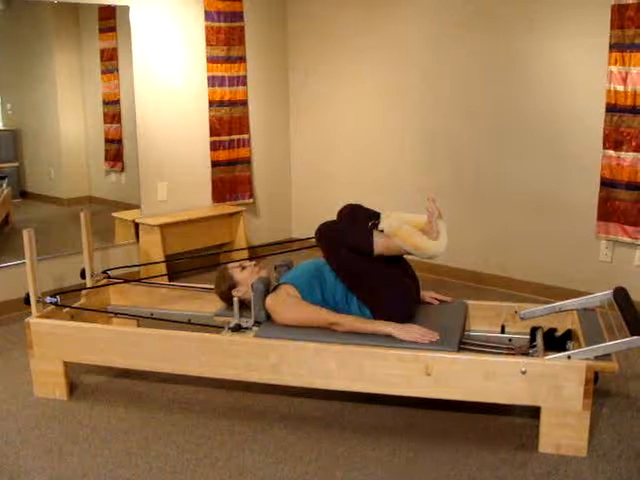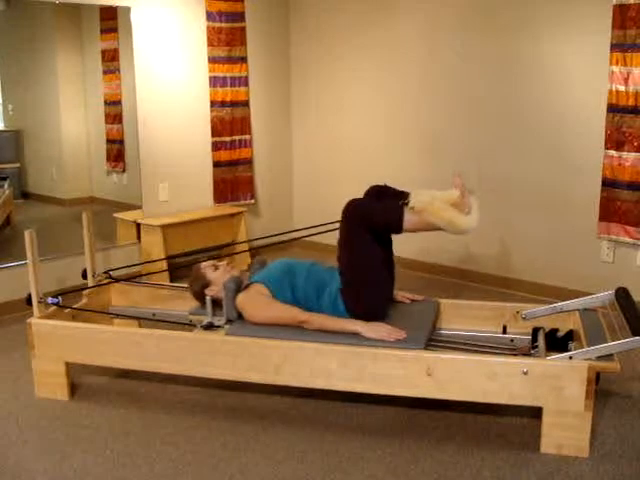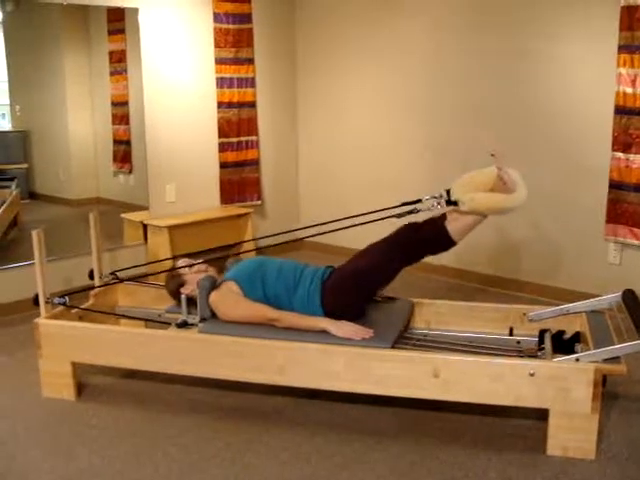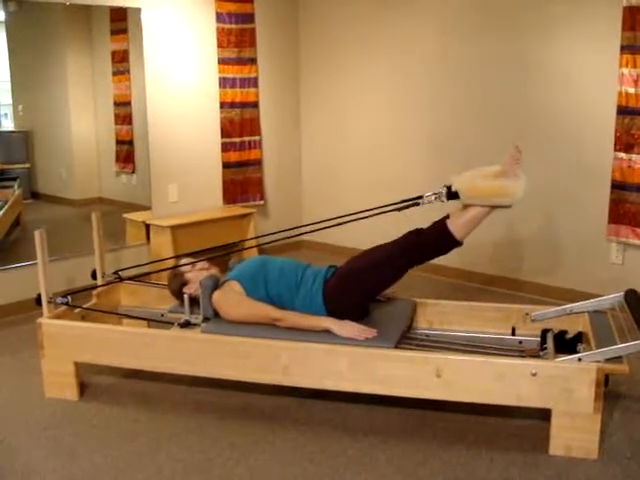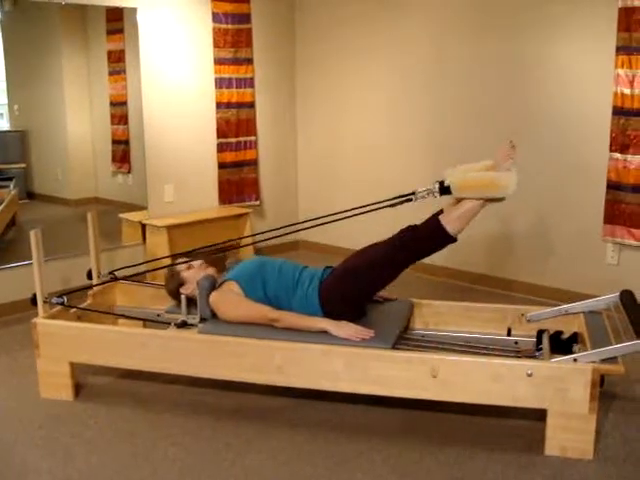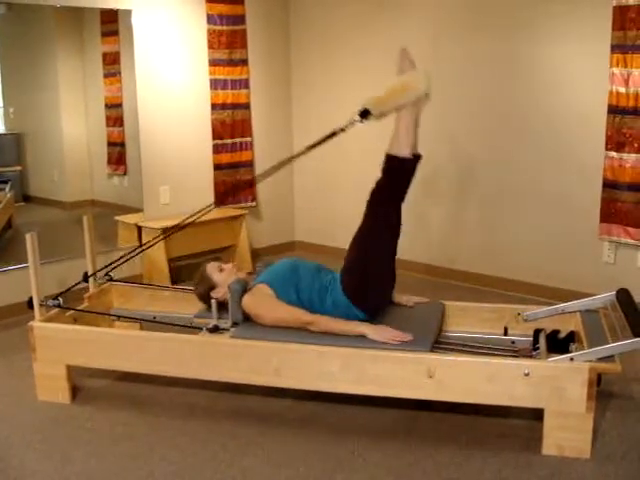
dt=0.7s
person 1, frame 1
left shoulder: (288, 281)
right shoulder: (276, 303)
right elbow: (334, 321)
left wrist: (416, 293)
right wrist: (393, 328)
right hip: (390, 304)
left knee: (350, 214)
right knee: (329, 233)
left ankle: (422, 234)
right ankle: (415, 243)
person 1, frame 2
left shoulder: (259, 279)
right shoulder: (247, 301)
right elbow: (301, 318)
left wrist: (386, 290)
right wrist: (360, 326)
left hip: (366, 292)
right hip: (356, 305)
left knee: (376, 194)
right knee: (356, 210)
person 1, frame 3
left shoulder: (237, 275)
right shoulder: (220, 299)
right elbow: (274, 316)
left wrist: (365, 288)
right wrist: (330, 324)
left hip: (330, 281)
right hip: (330, 301)
left knee: (411, 237)
right knee: (407, 241)
person 1, frame 4
left shoulder: (239, 277)
right shoulder: (223, 299)
right elbow: (277, 316)
right wrist: (333, 324)
left hip: (333, 282)
right hip: (333, 299)
left knee: (417, 242)
right knee: (412, 247)
person 1, frame 5
left shoulder: (236, 275)
right shoulder: (220, 300)
right elbow: (274, 316)
left wrist: (368, 288)
right wrist: (330, 324)
left hip: (328, 281)
right hip: (329, 300)
left knee: (410, 240)
right knee: (406, 245)
person 1, frame 6
left shoulder: (264, 283)
right shoulder: (253, 303)
right elbow: (309, 321)
right wrist: (366, 328)
left hip: (353, 293)
right hip: (357, 300)
right knee: (383, 203)
